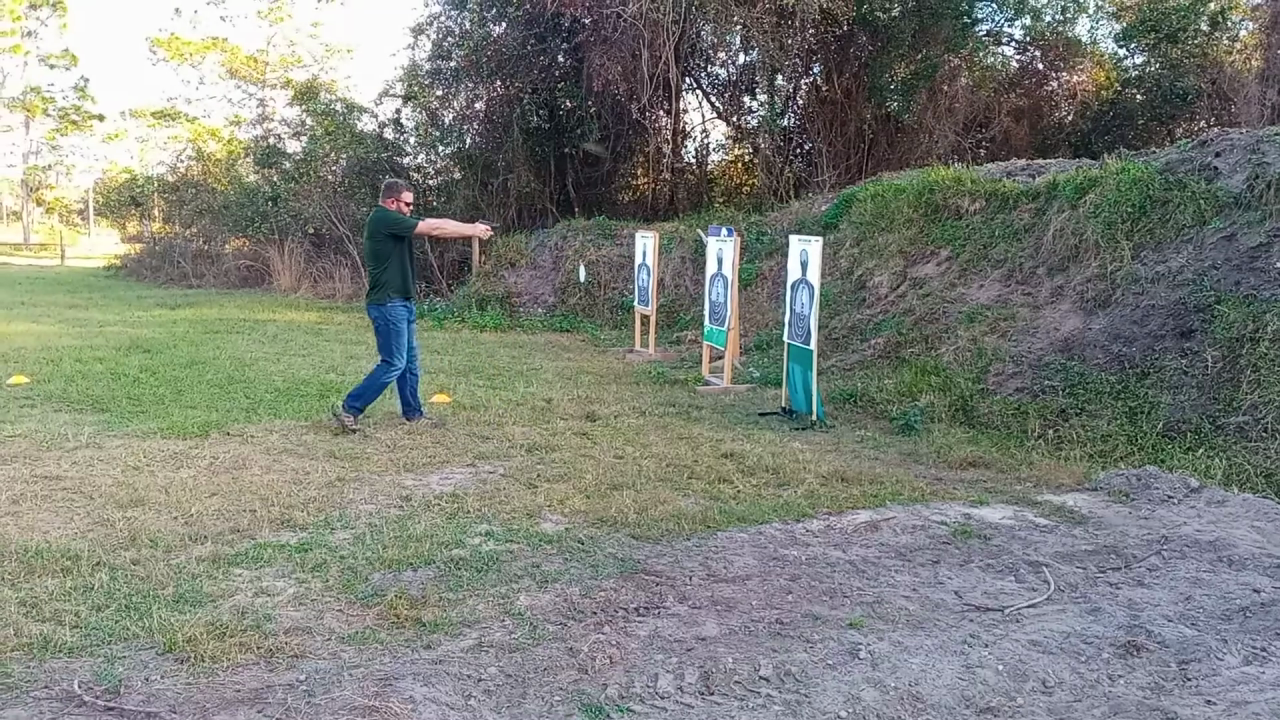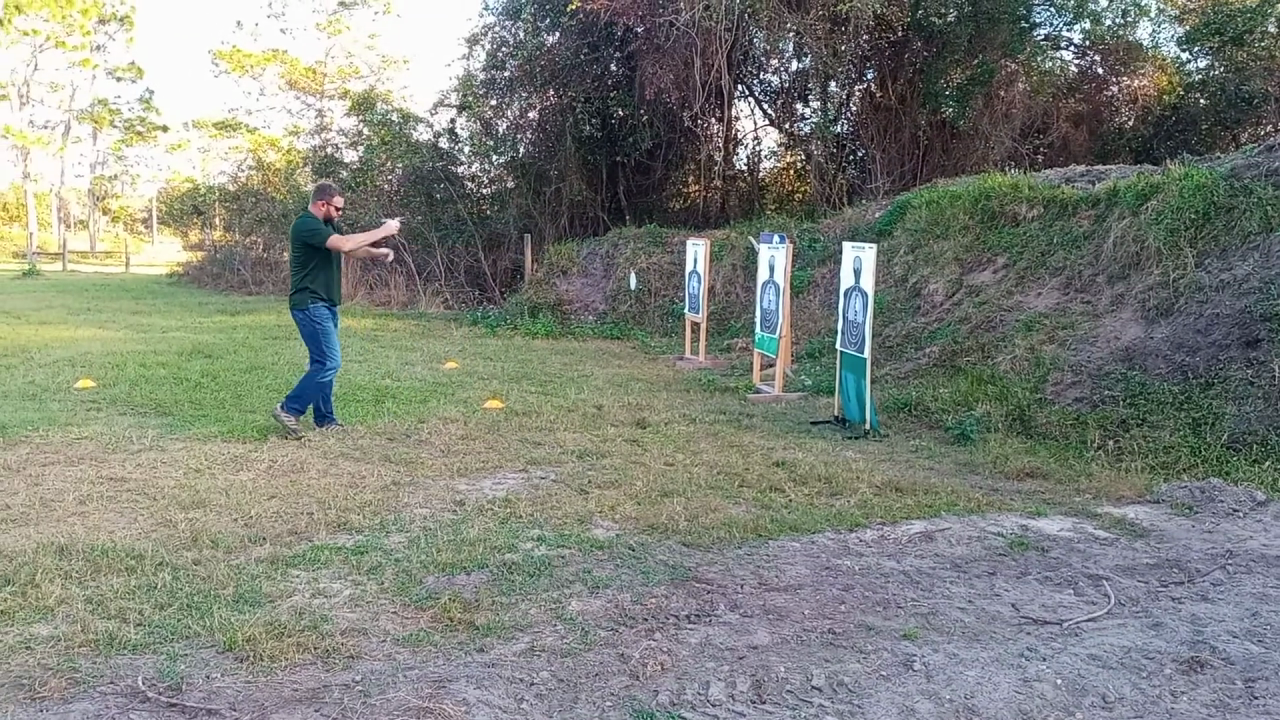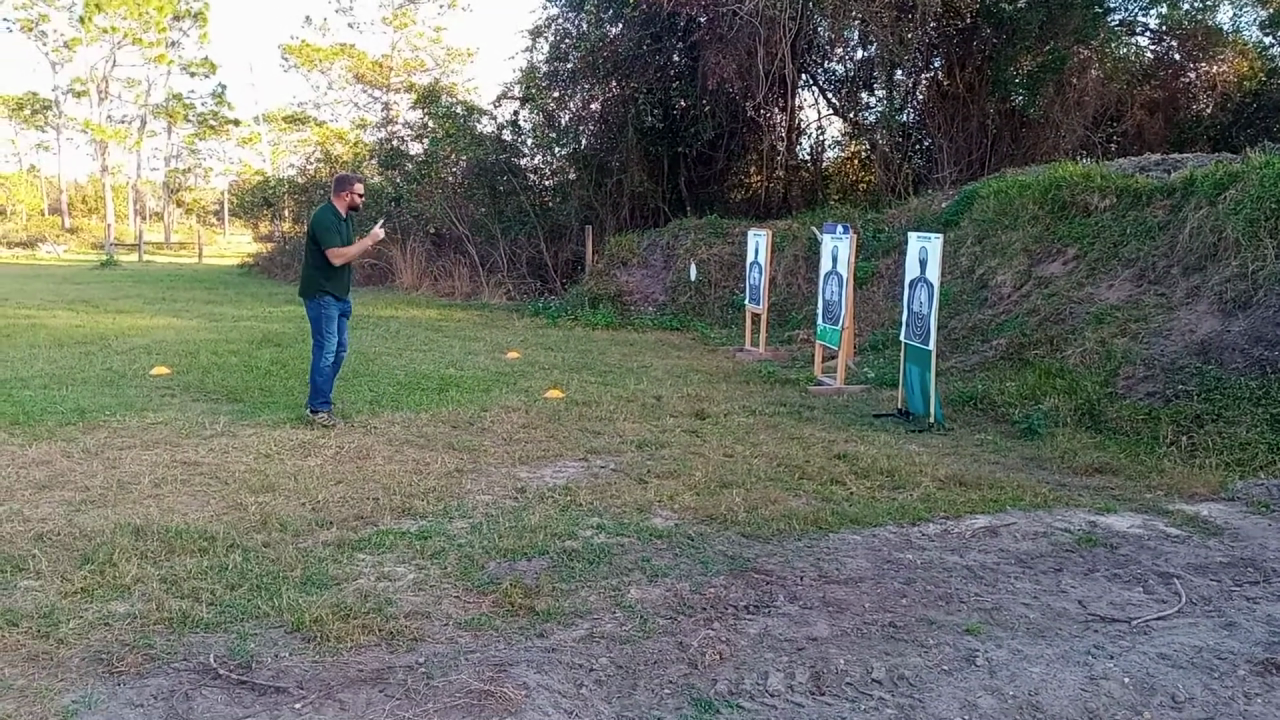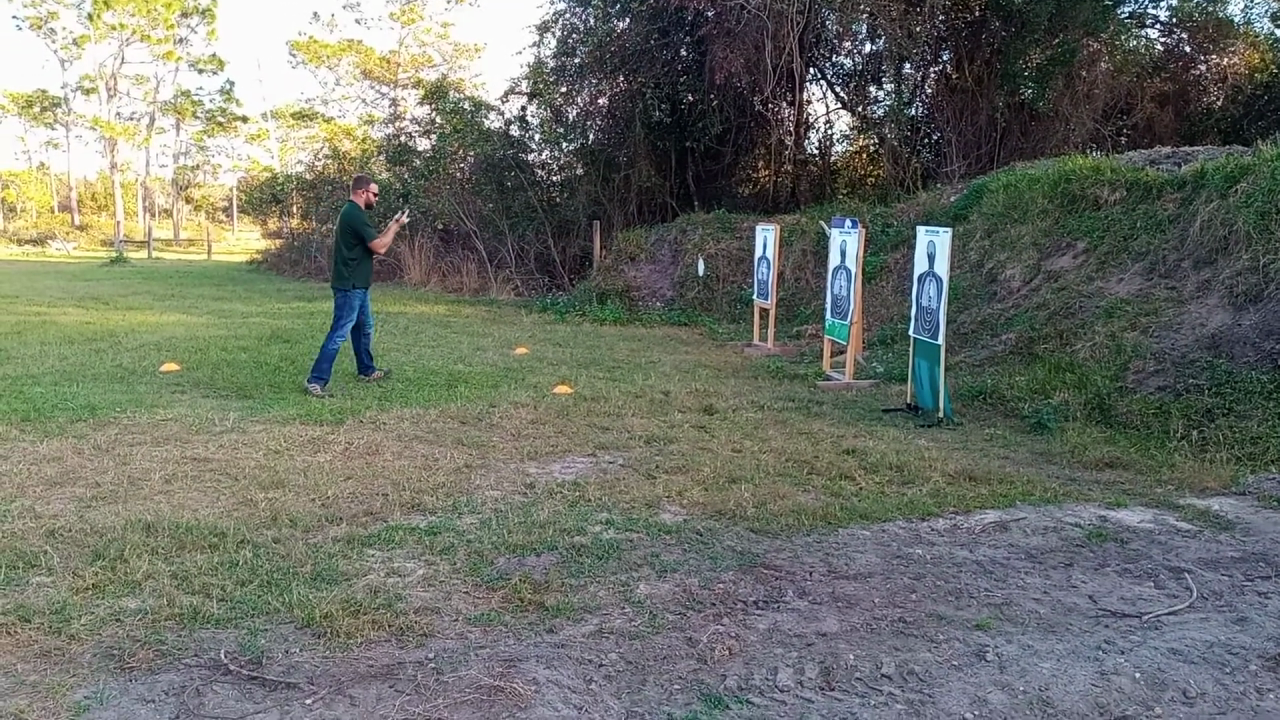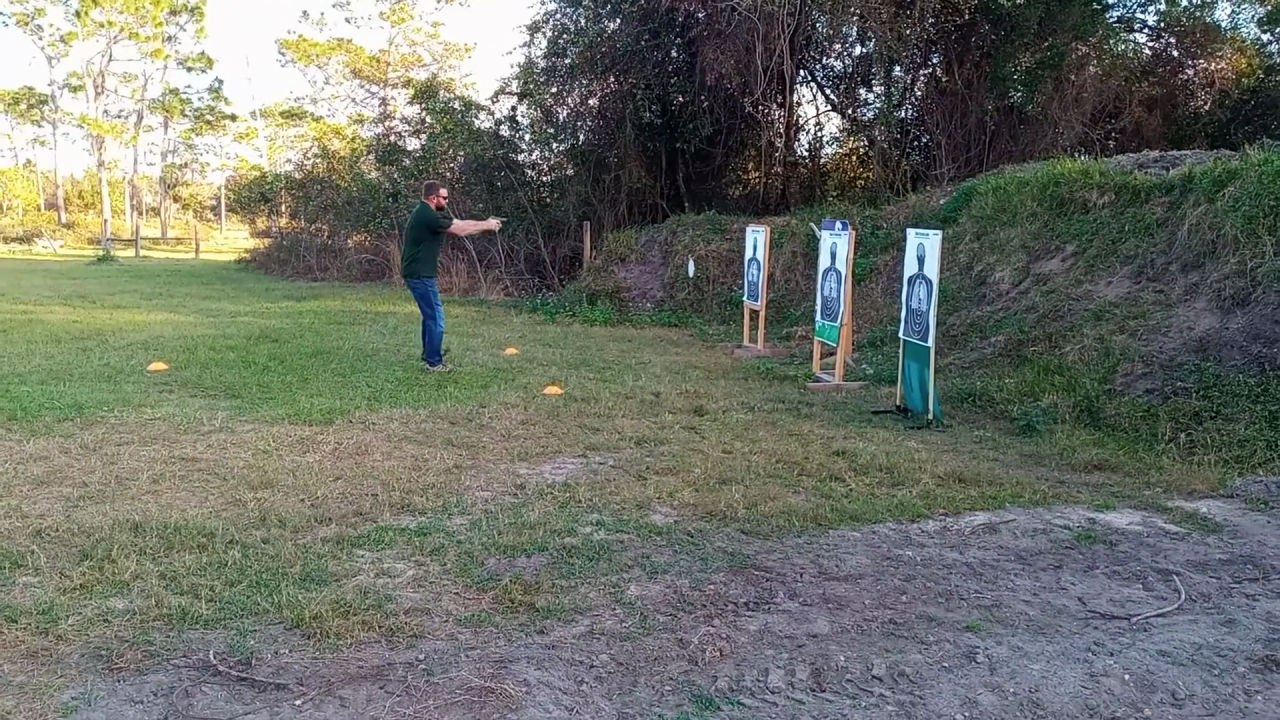
dt=1s
person 1, frame 1
left shoulder: (393, 220)
right shoulder: (383, 219)
left elbow: (435, 223)
right elbow: (433, 229)
left wrist: (471, 228)
right wrist: (472, 231)
left hip: (399, 303)
right hip: (388, 304)
left knee: (409, 361)
right knee: (393, 363)
left ankle: (413, 413)
right ankle: (349, 409)
person 1, frame 2
left shoulder: (325, 225)
right shoulder: (306, 226)
left elbow: (348, 248)
right elbow: (344, 244)
left wrist: (377, 252)
right wrist: (381, 231)
left hip: (325, 306)
right hip: (312, 307)
left knee: (322, 362)
right knee: (329, 362)
left ankle: (324, 419)
right ankle: (289, 409)
person 1, frame 3
left shoulder: (345, 216)
right shoulder: (324, 218)
right elbow: (337, 257)
left wrist: (361, 245)
right wrist: (369, 240)
left hip: (339, 294)
right hip: (321, 294)
left knee: (339, 349)
right knee: (326, 349)
left ankle: (321, 396)
right ankle: (318, 408)
person 1, frame 4
left shoulder: (353, 213)
right shoulder: (355, 215)
left elbow: (372, 242)
right elbow: (379, 247)
left wrist: (391, 226)
right wrist: (397, 226)
left hip: (357, 285)
right hip: (350, 286)
left knee: (364, 328)
right knee: (340, 333)
left ankle: (367, 371)
right ankle: (316, 380)
person 1, frame 5
left shoulder: (427, 213)
right shoulder: (427, 216)
left elbow: (458, 224)
right elbow: (459, 229)
left wrist: (484, 224)
right wrist: (486, 225)
left hip: (416, 272)
right hip: (421, 274)
left knee: (430, 312)
right knee: (435, 317)
left ankle: (429, 352)
right ankle: (434, 362)
